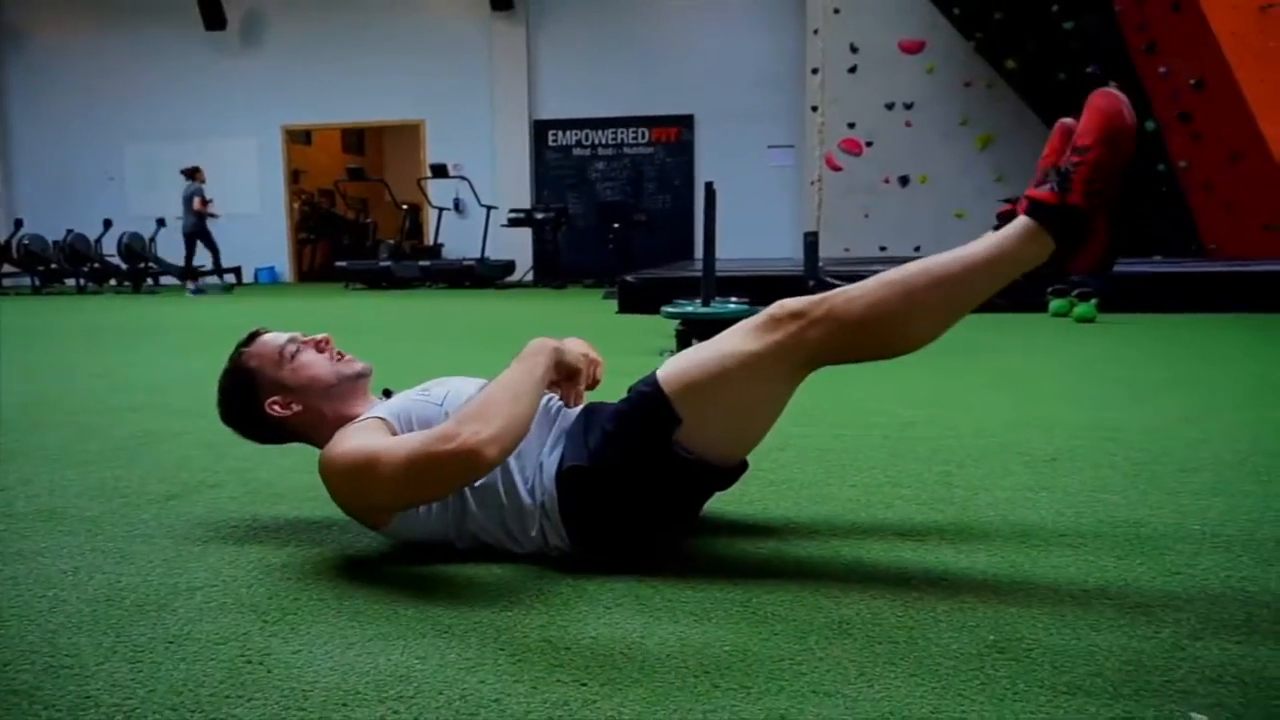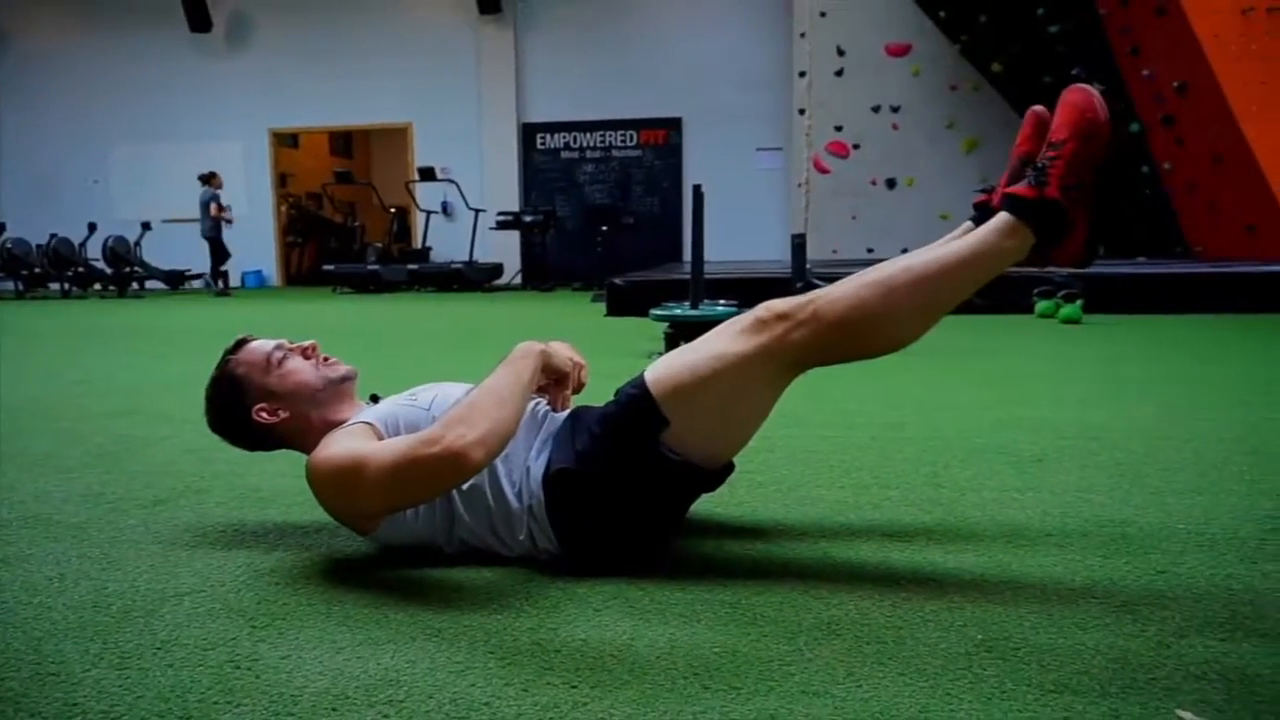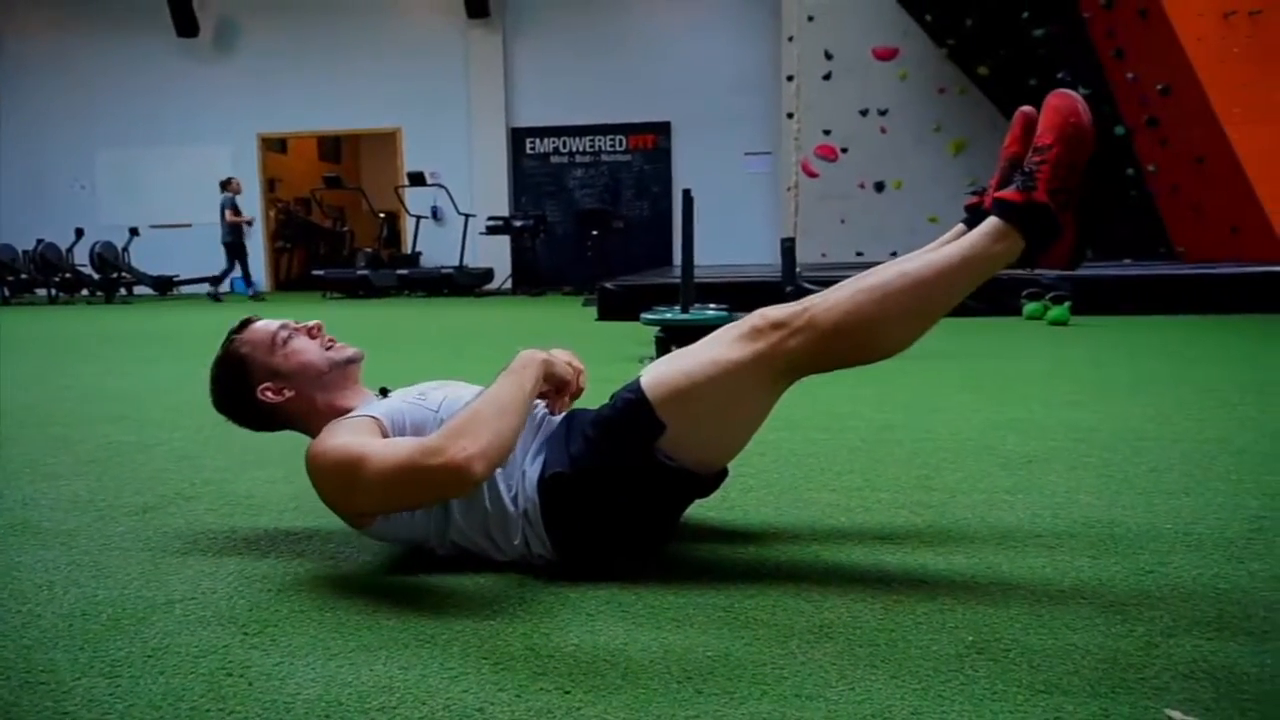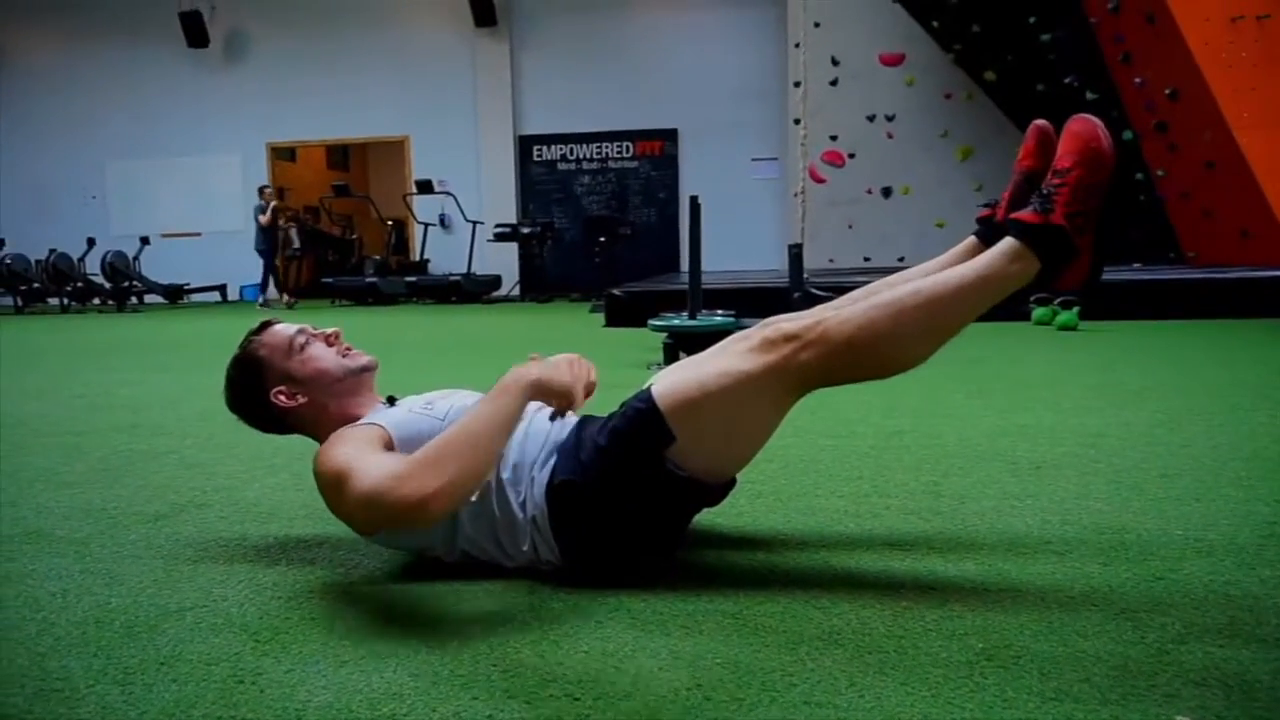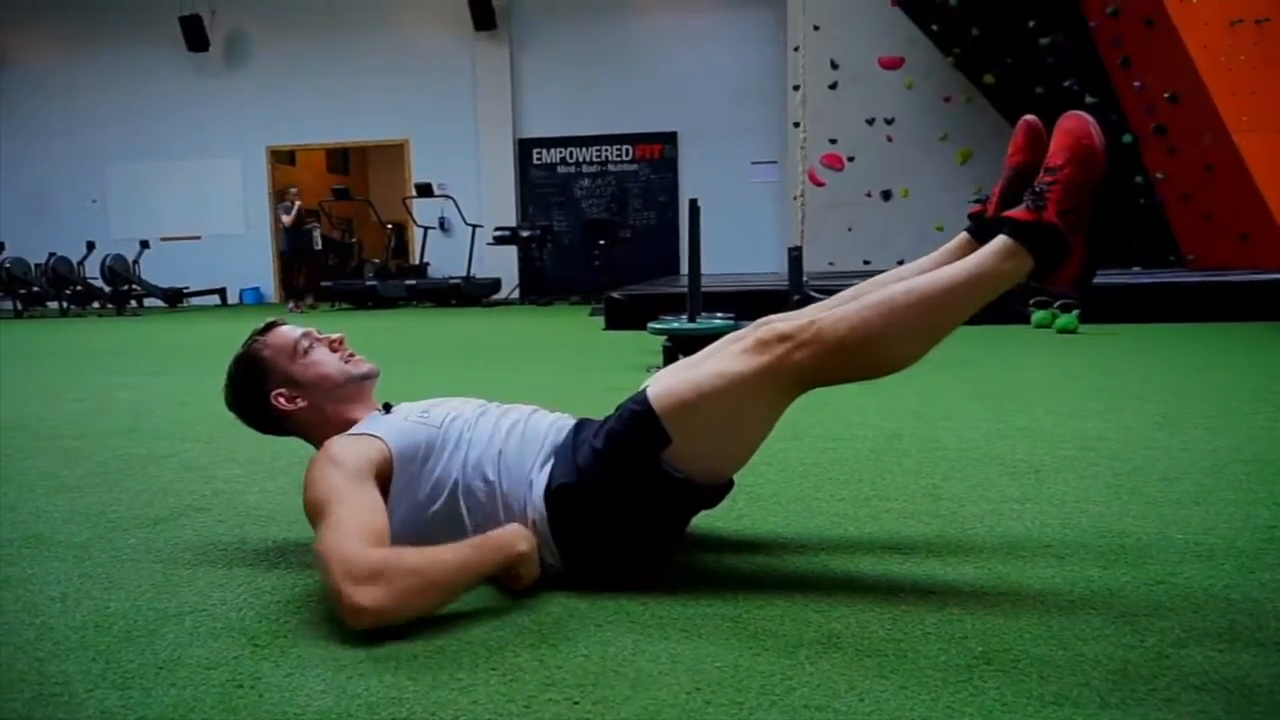
dt=0.4s
person 1, frame 1
left shoulder: (395, 416)
right shoulder: (352, 459)
right elbow: (474, 448)
left wrist: (555, 370)
right wrist: (538, 353)
left hip: (609, 460)
right hip: (602, 488)
left knee: (803, 321)
right knee: (799, 325)
left ankle: (1030, 227)
right ankle: (1048, 229)
person 1, frame 2
left shoulder: (383, 422)
right shoulder: (338, 464)
right elbow: (461, 451)
left wrist: (544, 371)
right wrist: (527, 354)
left hip: (594, 455)
right hip: (590, 489)
left knee: (785, 321)
right knee: (788, 326)
left ankle: (998, 222)
right ankle: (1028, 223)
person 1, frame 3
left shoulder: (384, 413)
right shoulder: (339, 454)
right elbow: (462, 460)
left wrist: (544, 378)
right wrist: (528, 364)
left hip: (591, 462)
right hip: (585, 495)
left knee: (781, 324)
right knee: (781, 336)
left ankle: (989, 225)
right ankle: (1017, 229)
person 1, frame 4
left shoulder: (400, 417)
right shoulder: (343, 453)
right elbow: (425, 494)
left wrist: (557, 387)
right wrist: (519, 380)
left hip: (599, 468)
right hip: (591, 502)
left knee: (787, 333)
right knee: (794, 347)
left ankle: (997, 240)
right ankle: (1033, 250)
person 1, frame 5
left shoulder: (401, 427)
right shoulder: (343, 464)
right elbow: (366, 594)
right wrist: (501, 545)
left hip: (597, 470)
right hip: (591, 504)
left knee: (787, 332)
right knee: (789, 347)
left ankle: (989, 238)
right ankle: (1025, 247)
